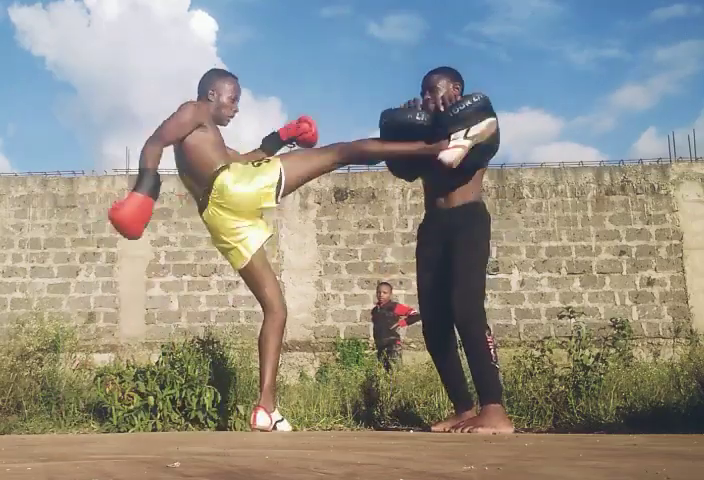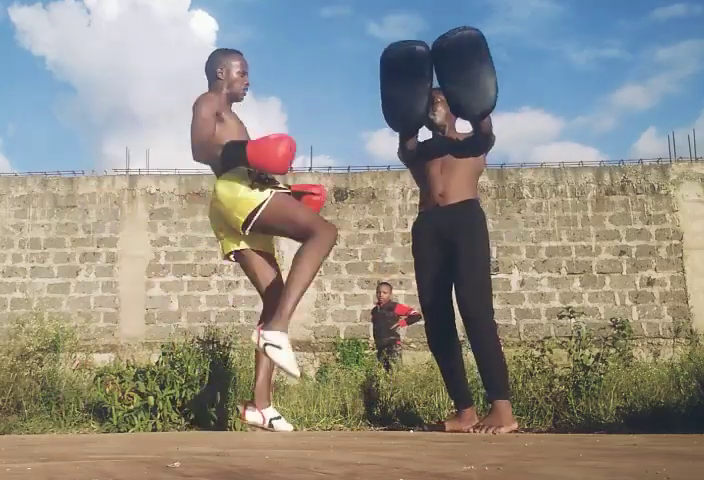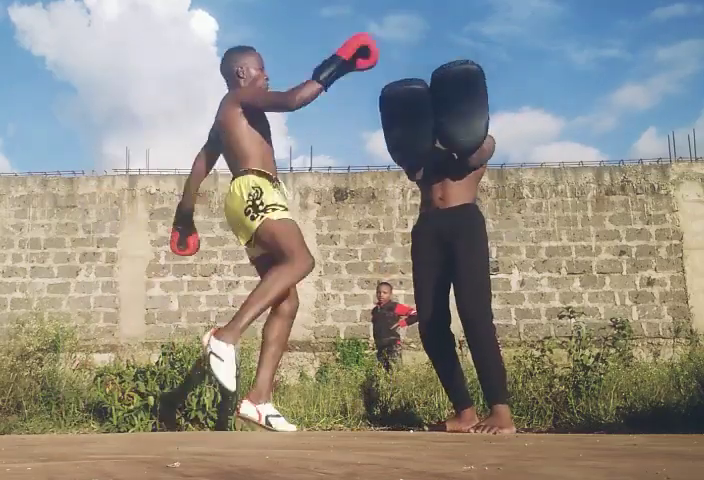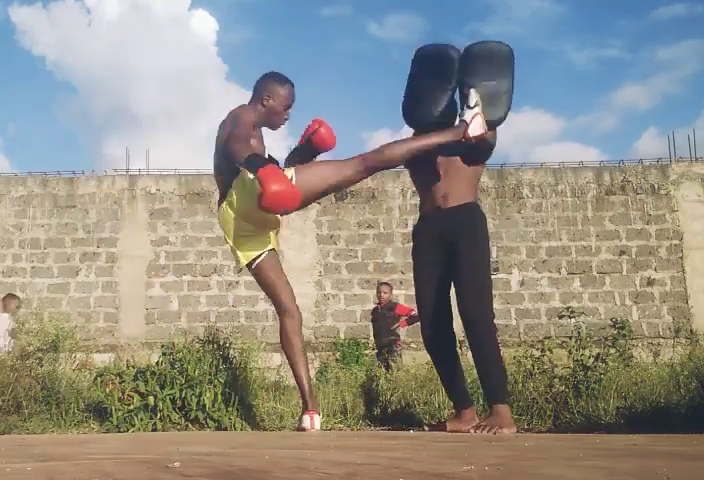
dt=0.2s
person 1, frame 1
left shoulder: (204, 136)
right shoulder: (193, 112)
left elbow: (241, 160)
right elbow: (153, 144)
left wrist: (281, 137)
right wrist: (145, 187)
left hip: (227, 221)
right hip: (237, 187)
left knee: (276, 309)
right knee: (347, 150)
left ankle: (266, 407)
right ankle: (434, 148)
person 1, frame 2
left shoulder: (230, 118)
right shoulder: (208, 102)
right elbow: (201, 151)
left wrist: (294, 194)
right wrist: (244, 152)
right hip: (238, 191)
left knee: (275, 297)
right knee: (323, 232)
left ankle: (261, 404)
right ankle: (276, 328)
person 1, frame 3
left shoulder: (226, 119)
right shoulder: (242, 96)
left elbow: (201, 163)
right elbow: (291, 100)
left wrist: (185, 213)
right wrist: (335, 65)
left hip: (259, 199)
right hip: (256, 193)
left knee: (288, 304)
right knee: (300, 261)
left ankle: (259, 399)
right ankle: (226, 335)
person 1, frame 4
left shoulder: (228, 126)
right shoulder: (242, 117)
right elbow: (238, 145)
left wrist: (305, 150)
right wrist: (259, 168)
left hip: (235, 216)
right hip: (255, 192)
left knee: (289, 309)
right knee: (367, 161)
left ankle: (310, 409)
right ankle: (458, 131)
person 2, frame 1
left shoulder: (480, 124)
left elbow: (484, 145)
right elbow: (403, 170)
left hip: (468, 221)
right hip: (432, 226)
left knee: (466, 308)
right knee: (434, 323)
left ankle: (495, 410)
right ankle: (464, 408)
person 2, frame 2
left shoulder: (472, 141)
right shoulder: (420, 150)
left elbow: (486, 133)
right elbow: (406, 147)
left hip: (467, 221)
right hip: (428, 225)
left knee: (477, 311)
right knee: (437, 323)
left ankle: (502, 407)
right ankle: (464, 410)
person 2, frame 3
left shoulder: (482, 142)
right shoulder: (422, 151)
left elbow: (473, 158)
right elbow: (415, 170)
left wrist: (465, 127)
right wrist: (410, 139)
left hip: (465, 222)
right hip: (426, 228)
left knee: (475, 313)
right knee: (430, 324)
left ankle: (500, 410)
right ankle: (463, 410)
person 2, frame 4
left shoulder: (472, 145)
right shoulder: (420, 147)
left elbow: (488, 140)
right elbow: (416, 157)
left wrist: (484, 107)
left hip: (466, 221)
right hip: (429, 227)
left knee: (475, 313)
right knee: (432, 322)
left ankle: (500, 409)
right ankle: (464, 410)
